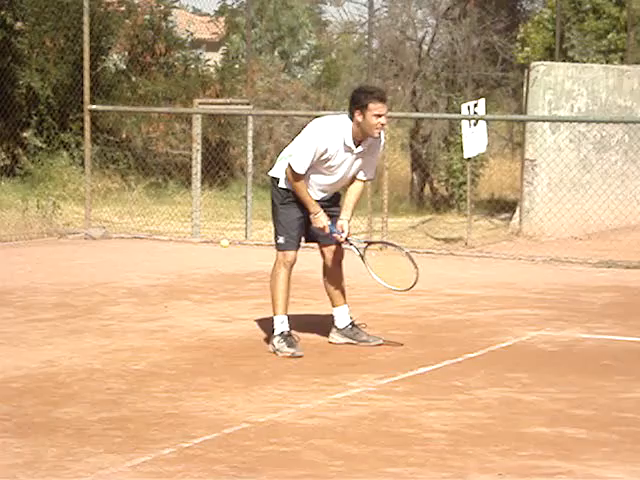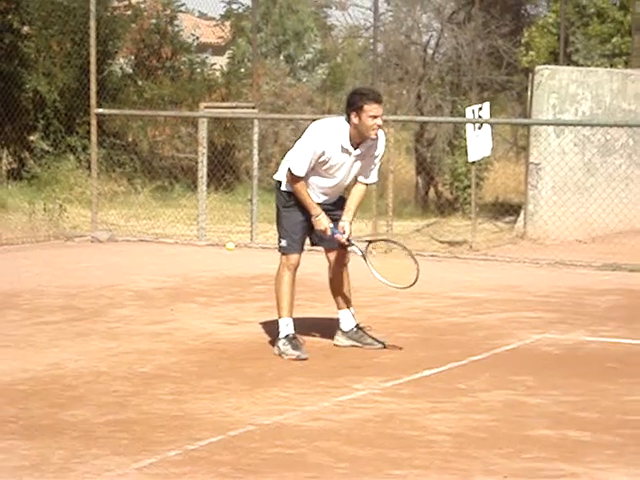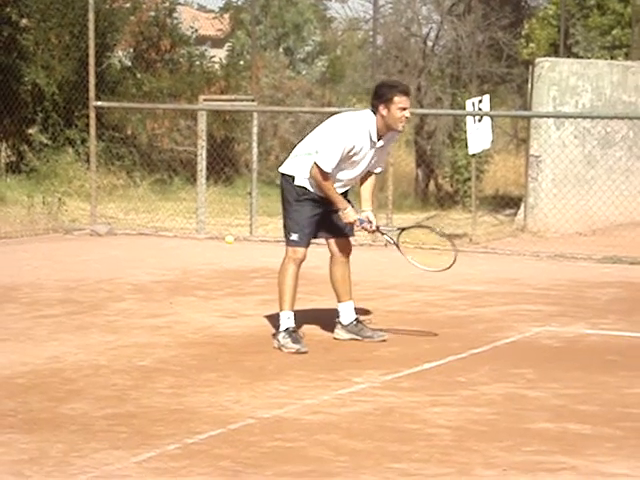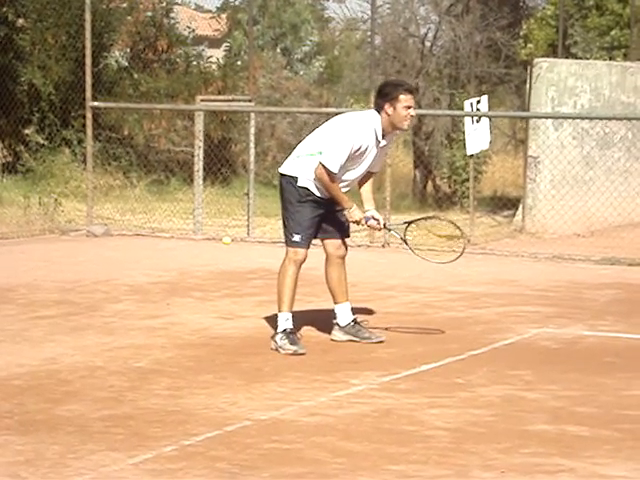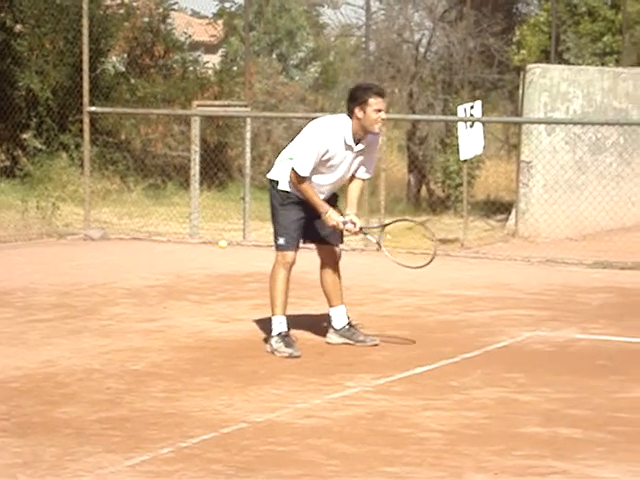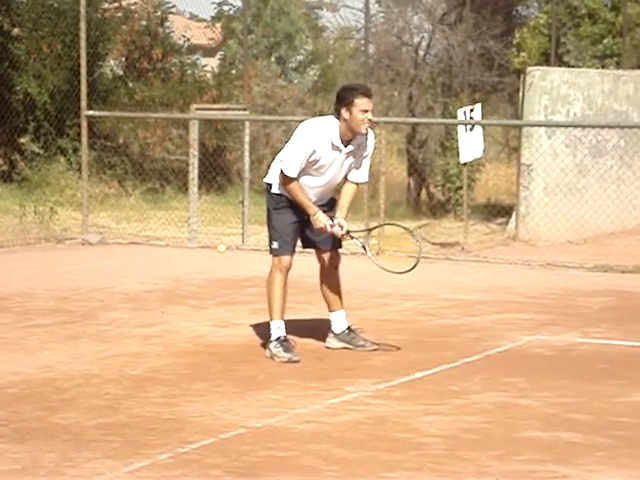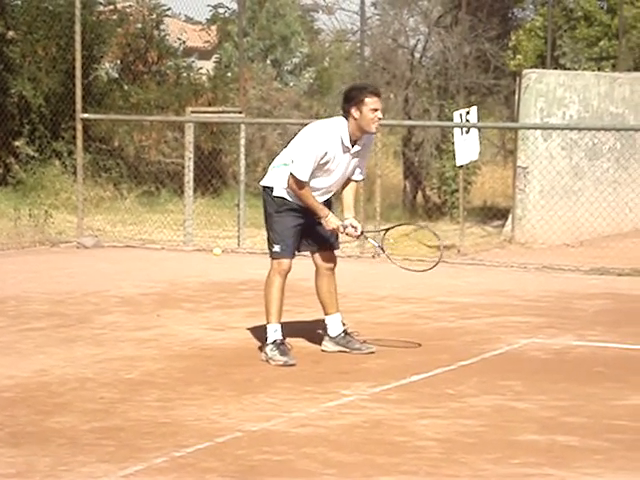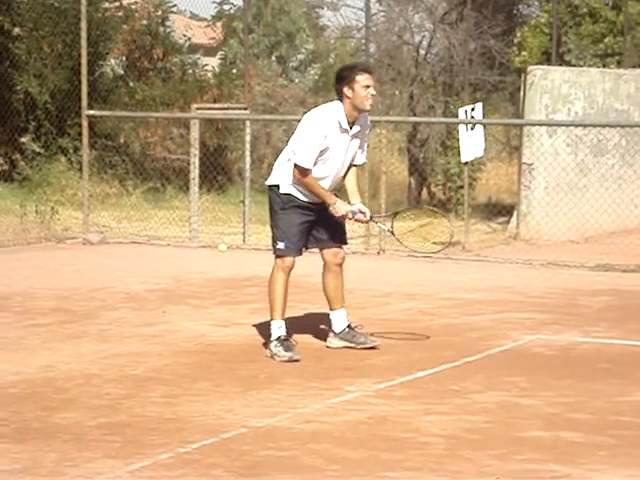
dt=0.4s
person 1, frame 1
left shoulder: (377, 139)
right shoulder: (324, 132)
left elbow: (359, 178)
right elbow: (294, 176)
left wrist: (345, 217)
right wrist: (315, 212)
left hip: (327, 193)
right hip: (290, 187)
left knee: (334, 254)
right knee: (287, 256)
left ankle: (342, 325)
right ankle: (280, 332)
person 1, frame 2
left shoulder: (377, 142)
right shoulder: (322, 134)
left elbow: (362, 181)
right elbow: (294, 177)
left wrist: (346, 219)
right wrist: (316, 214)
left hip: (331, 197)
right hip: (294, 192)
left knee: (339, 258)
right knee: (290, 259)
left ankle: (347, 328)
right ankle: (285, 335)
person 1, frame 3
left shoulder: (388, 135)
right shoulder: (349, 129)
left elbow: (369, 171)
right elbow: (317, 172)
left wrist: (367, 209)
right wrist: (344, 208)
left hip: (334, 188)
right hip: (302, 181)
left knee: (342, 250)
right knee: (296, 252)
left ankle: (347, 321)
right ankle: (285, 328)
person 1, frame 4
left shoulder: (387, 134)
right shoulder: (355, 128)
left elbow: (367, 171)
right elbow: (322, 172)
left wrist: (369, 207)
right wrist: (349, 207)
left hip: (330, 188)
right hip: (302, 182)
left knee: (338, 251)
right knee: (297, 253)
left ankle: (344, 322)
right ankle: (283, 330)
person 1, frame 5
left shoulder: (374, 139)
right shoulder: (324, 132)
left elbow: (358, 176)
right elbow: (297, 177)
left wrist: (351, 212)
right wrist: (326, 211)
left hip: (324, 193)
right hip: (289, 188)
left knee: (331, 255)
right knee: (286, 256)
left ankle: (339, 325)
right ankle: (278, 333)
person 1, frame 6
left shoulder: (366, 140)
right shoulder: (312, 133)
left elbow: (352, 180)
right elbow: (286, 179)
left wrist: (340, 216)
right wrist: (314, 213)
left hip: (321, 197)
right hip: (284, 193)
left knee: (331, 260)
right knee: (282, 261)
left ankle: (339, 330)
right ankle: (277, 338)
person 1, frame 7
left shoulder: (366, 139)
right shoulder: (321, 136)
left elbow: (351, 179)
right elbow: (296, 183)
left wrist: (349, 216)
right wrist: (326, 215)
left hip: (318, 199)
right hip: (283, 194)
left knee: (327, 262)
right knee: (282, 264)
left ankle: (335, 333)
right ankle: (273, 341)
person 1, frame 8
left shoulder: (363, 122)
right shoulder: (318, 121)
left elbow: (352, 165)
right elbow: (300, 173)
left wrist: (355, 201)
right wrist: (333, 202)
left hip: (323, 197)
right hip: (289, 192)
left knee: (334, 259)
right knee: (285, 262)
left ankle: (340, 329)
right ankle: (277, 337)
